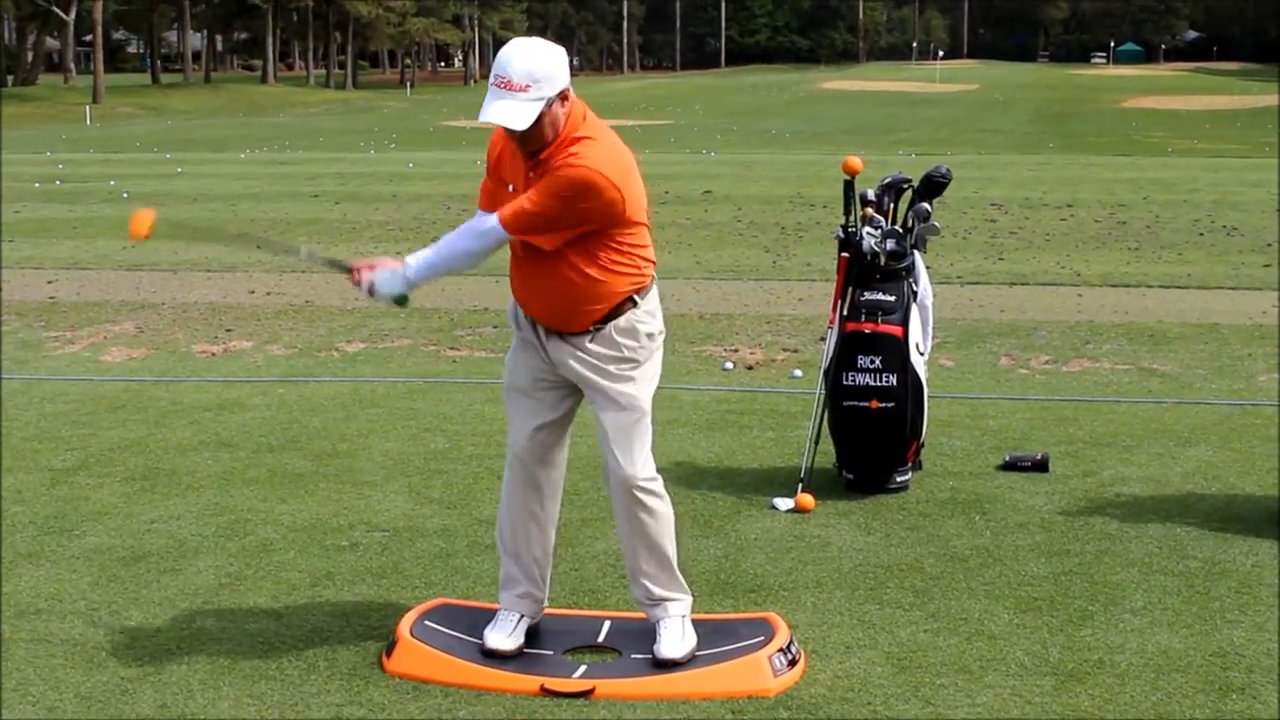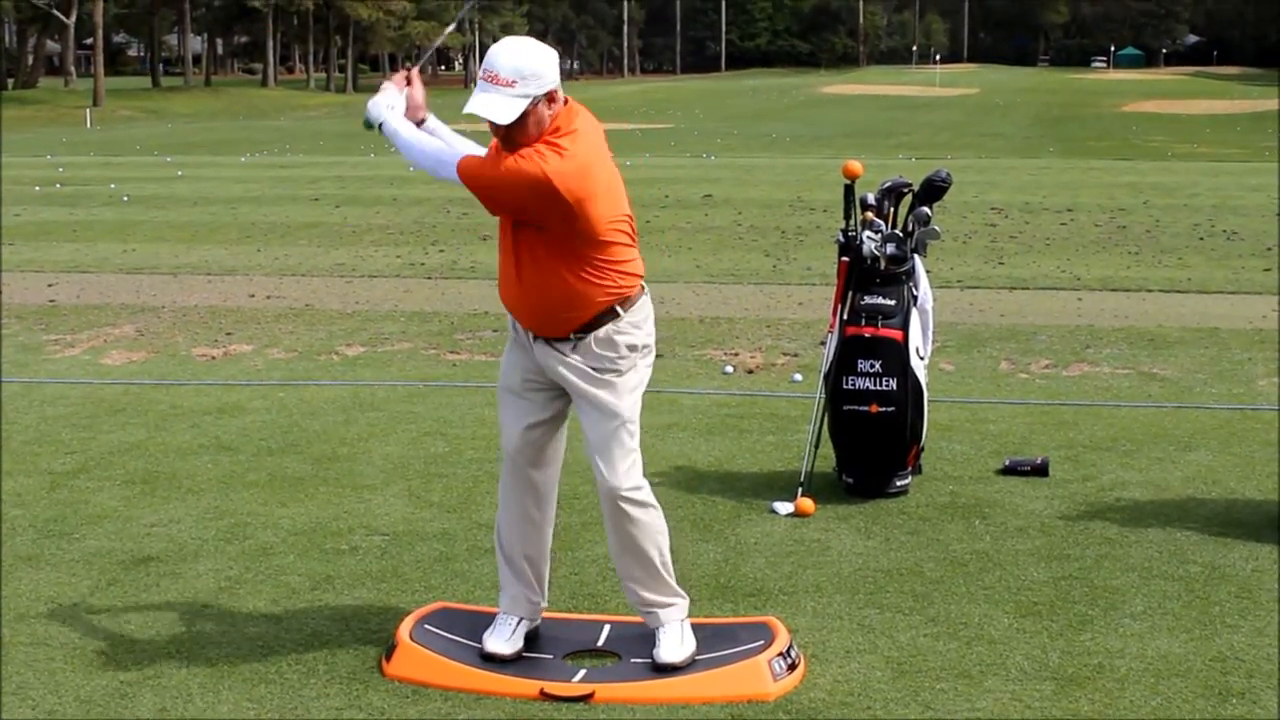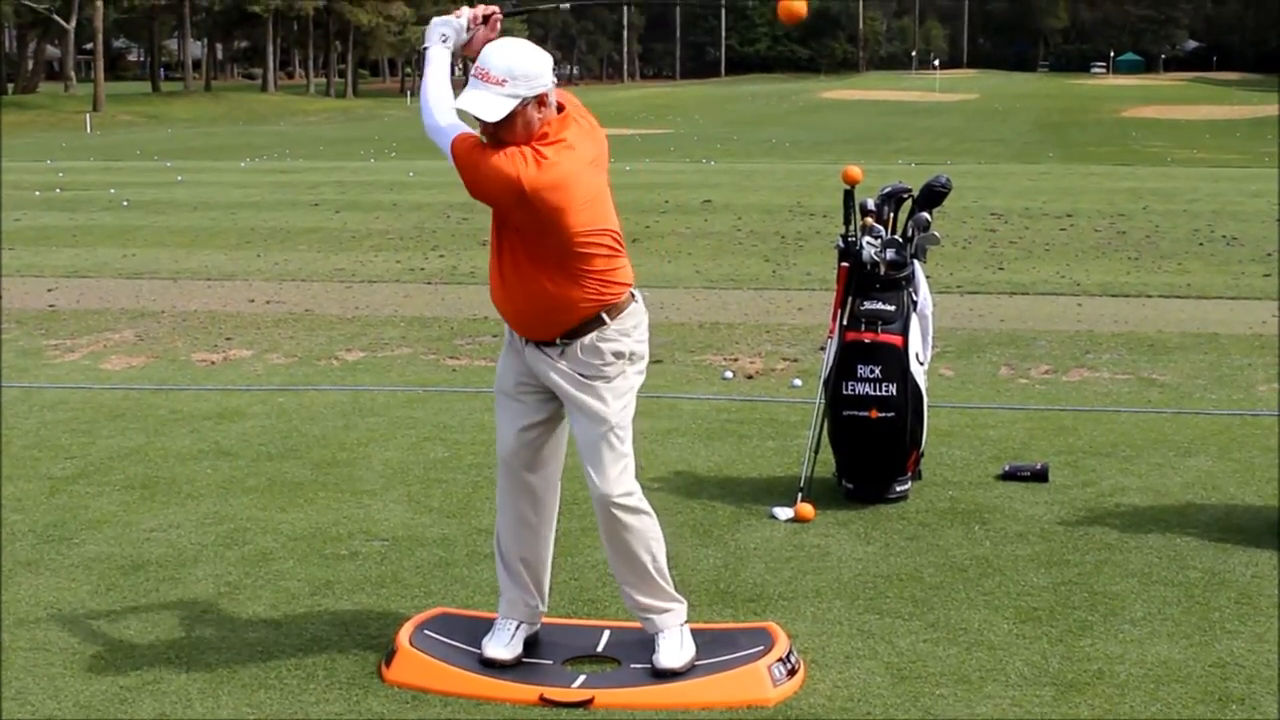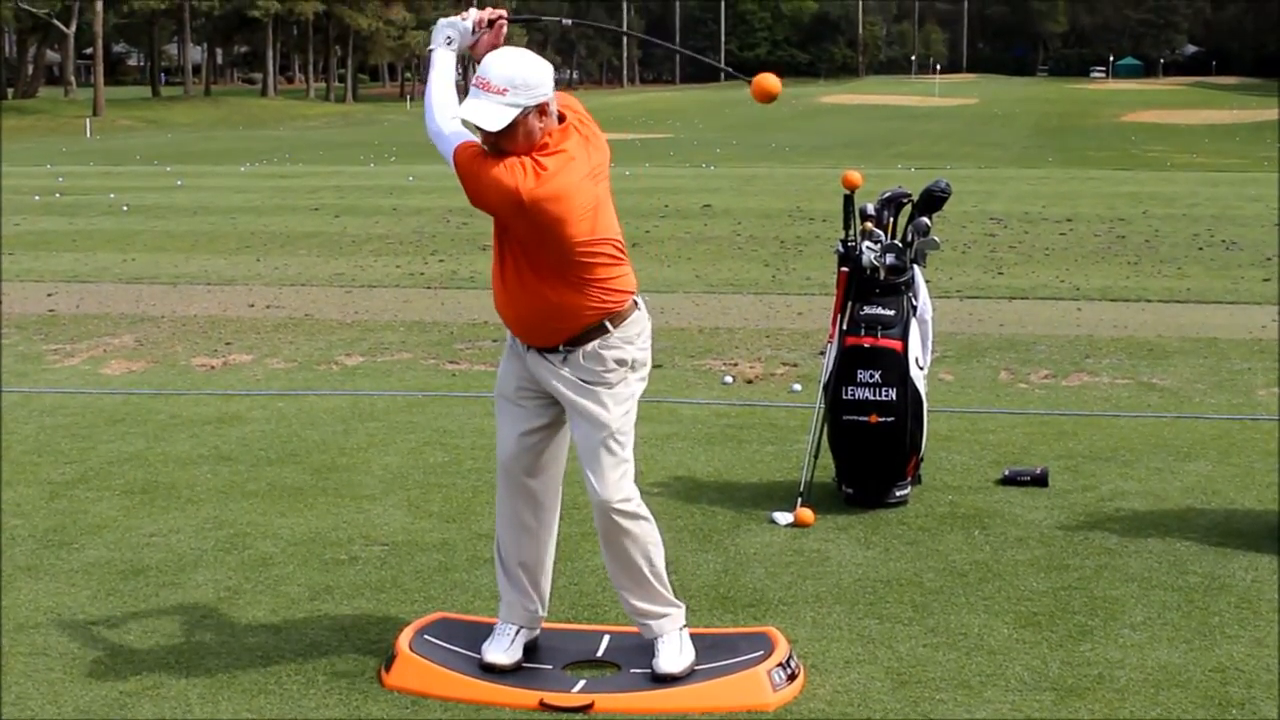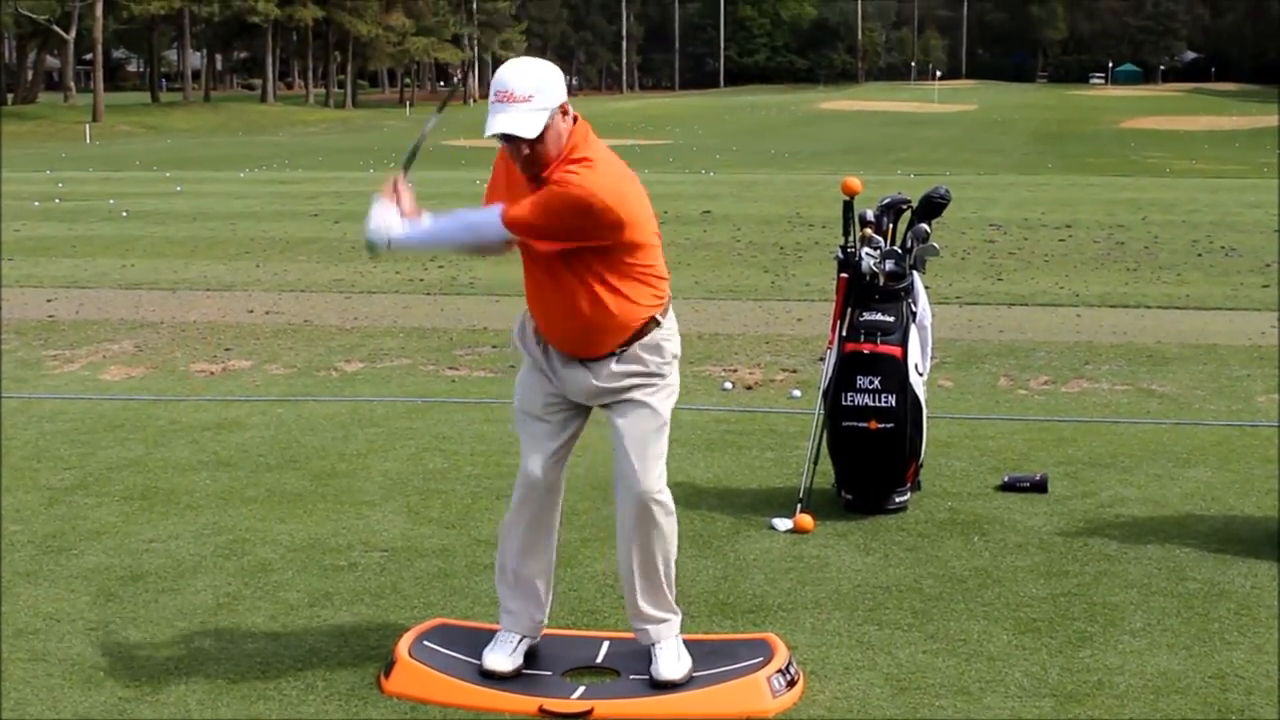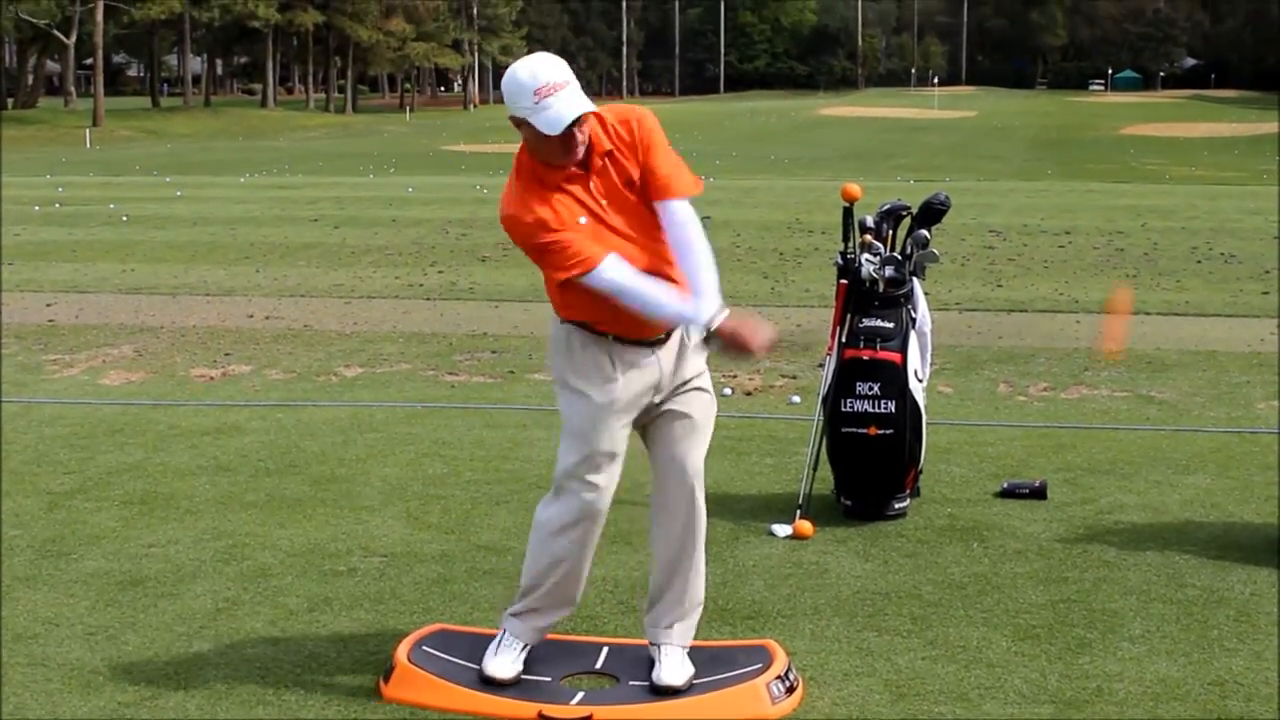
dt=0.2s
person 1, frame 1
left shoulder: (591, 167)
right shoulder: (514, 136)
left elbow: (491, 233)
right elbow: (485, 222)
left wrist: (406, 275)
right wrist: (408, 266)
left hip: (615, 333)
right hip: (537, 329)
left knee: (631, 472)
right knee: (527, 461)
left ankle: (668, 606)
right ankle: (520, 601)
person 1, frame 2
left shoulder: (548, 173)
right shoulder: (561, 119)
left elbow: (447, 169)
right elbow: (488, 162)
left wrist: (390, 118)
right wrist: (422, 120)
left hip: (603, 340)
right hip: (532, 332)
left knee: (618, 480)
right knee: (521, 466)
left ankle: (665, 612)
right ankle: (519, 606)
person 1, frame 3
left shoulder: (520, 177)
right shoulder: (567, 112)
left elbow: (438, 126)
right elbow: (479, 118)
left hip: (598, 345)
right hip: (529, 338)
left knee: (611, 487)
right knee: (519, 470)
left ankle: (665, 617)
right ankle: (519, 612)
person 1, frame 4
left shoulder: (524, 183)
right shoulder: (571, 125)
left elbow: (445, 134)
right elbow: (494, 122)
right wrist: (482, 56)
left hip: (601, 349)
right hip: (531, 343)
left knee: (610, 494)
right knee: (519, 475)
left ankle: (663, 622)
right ankle: (518, 616)
person 1, frame 5
left shoulder: (588, 187)
right shoulder: (518, 160)
left elbow: (490, 226)
right elbow: (487, 228)
left wrist: (396, 229)
right wrist: (409, 218)
left hip: (635, 356)
right hip: (552, 348)
left knee: (644, 490)
right knee: (534, 485)
left ankle: (659, 628)
right ankle: (519, 623)
person 1, frame 6
left shoulder: (628, 125)
right shoulder: (527, 207)
left elbow: (678, 222)
right elbow: (616, 279)
left wrist: (709, 315)
right wrist: (711, 321)
left hip: (677, 344)
right hip: (598, 353)
left knee: (683, 488)
right knee: (581, 495)
left ankle: (669, 636)
right ankle: (521, 626)
